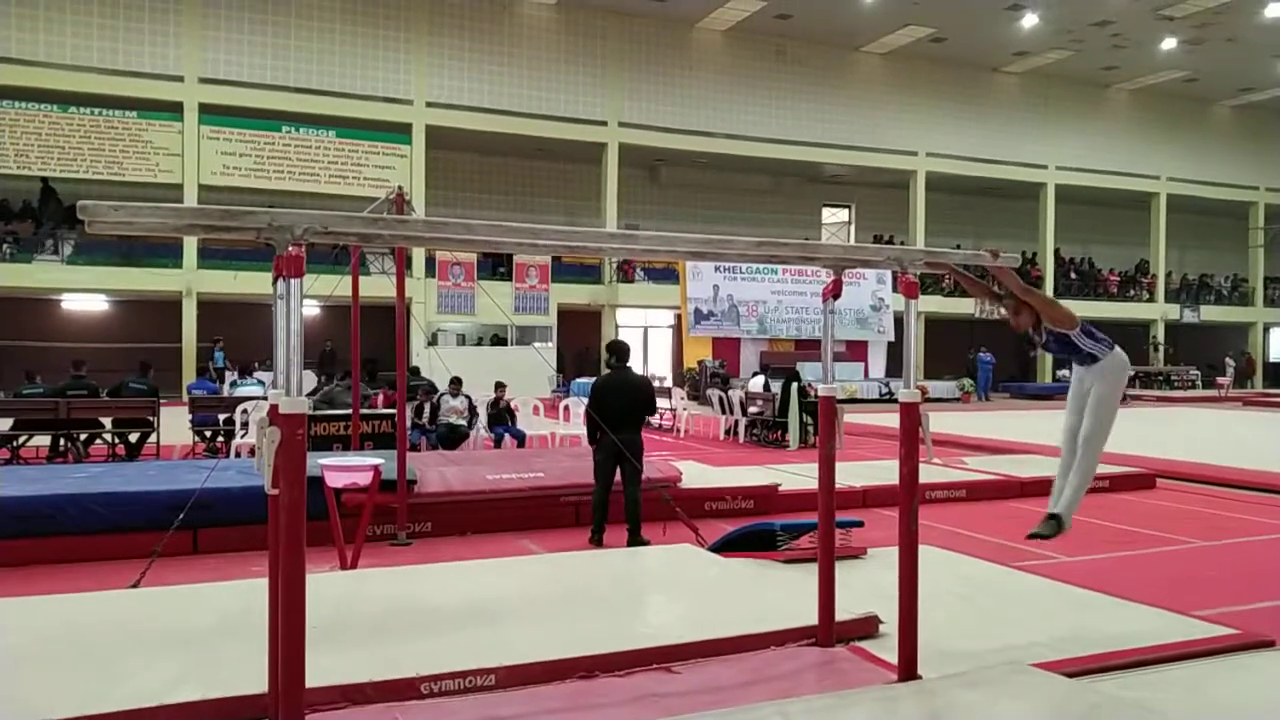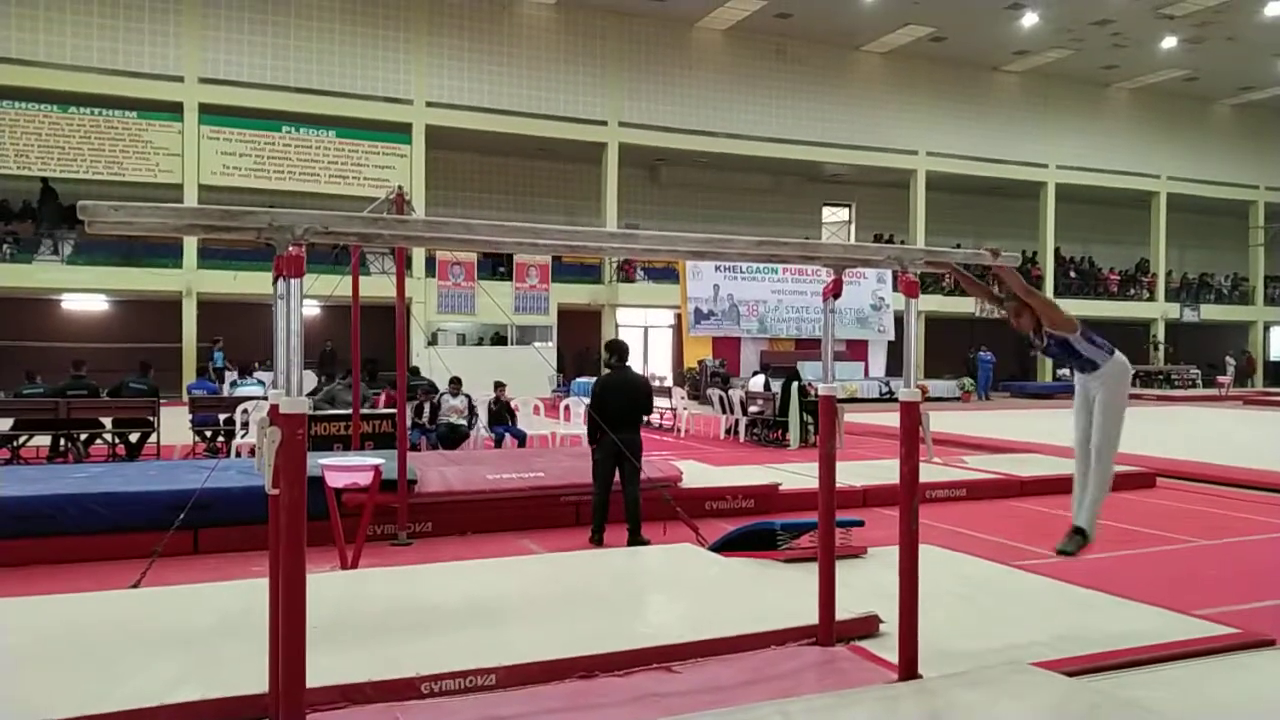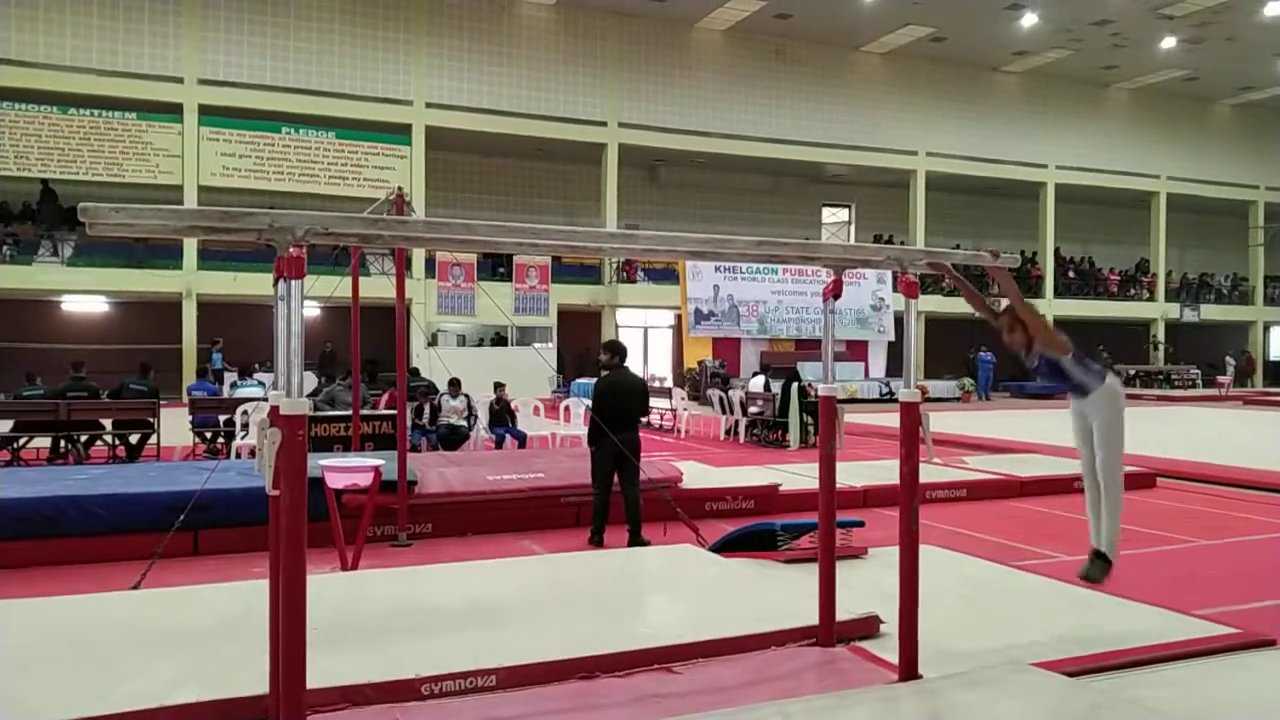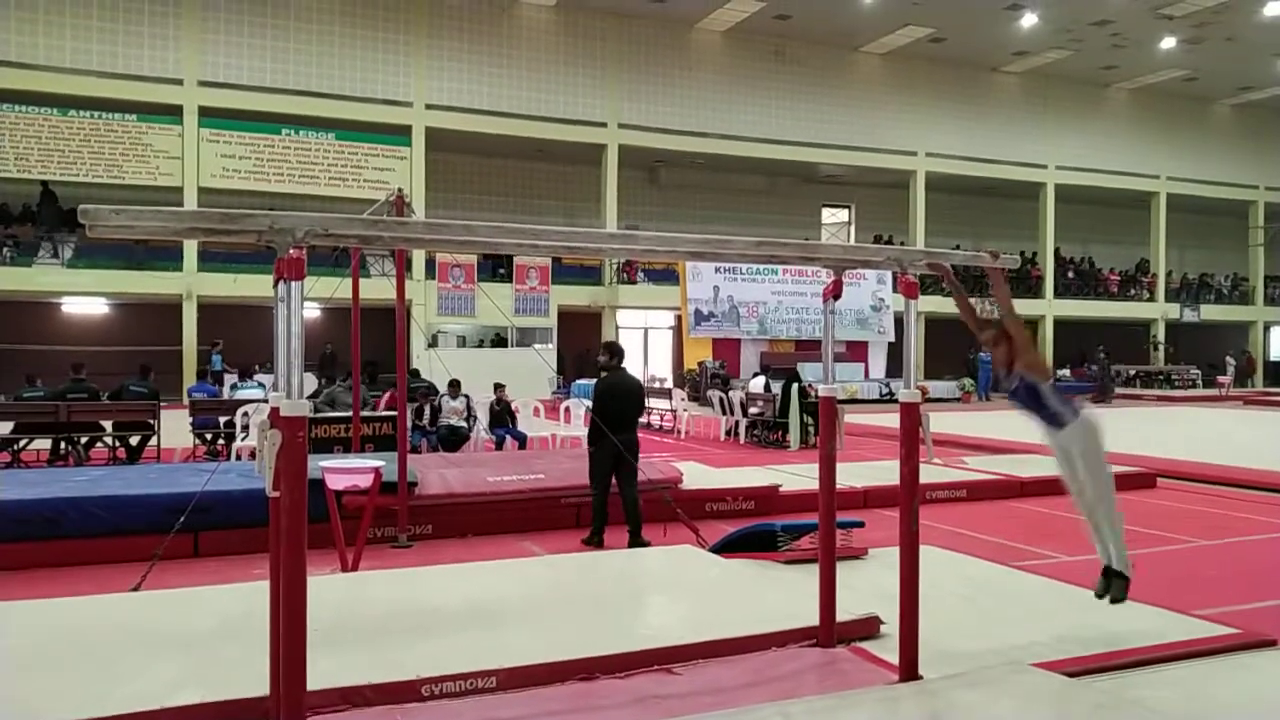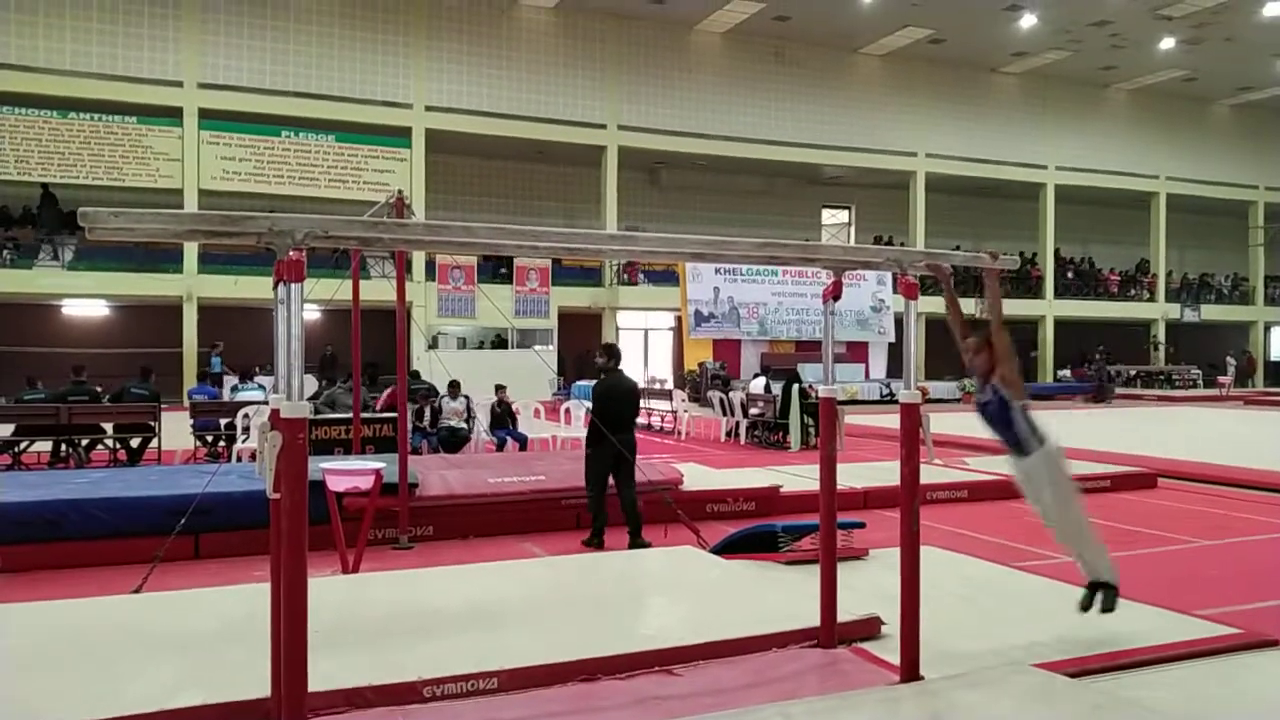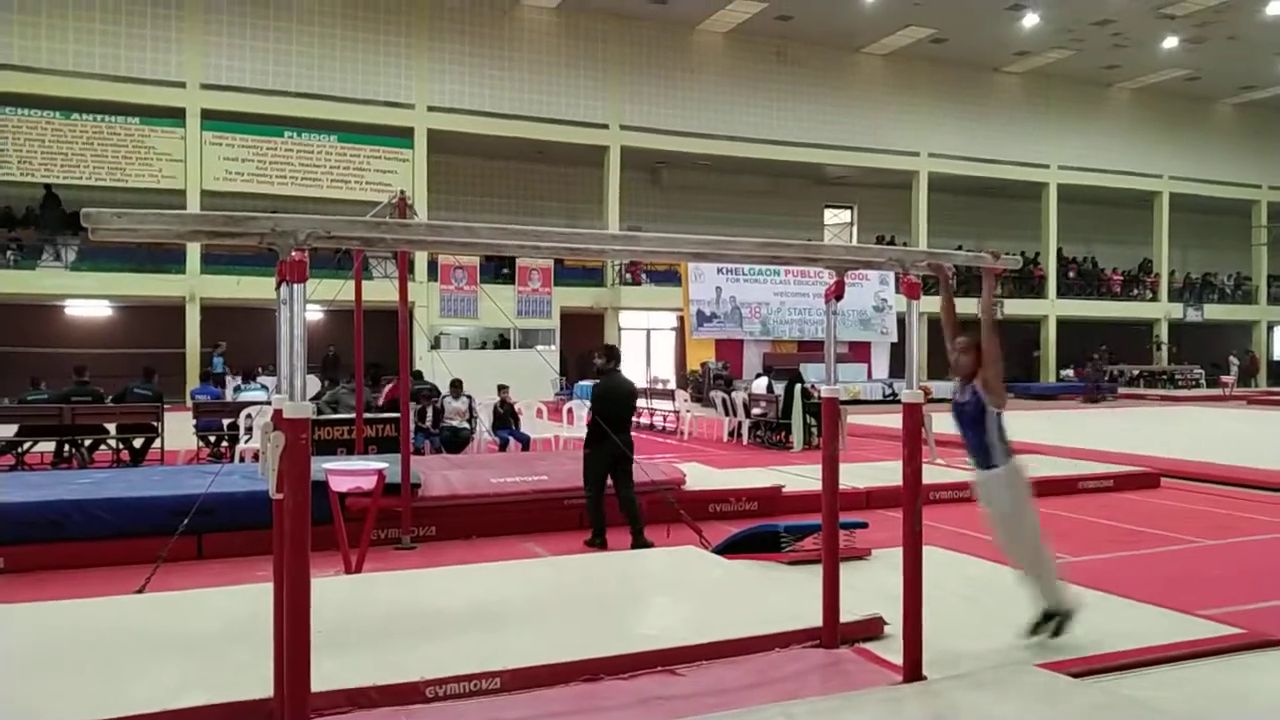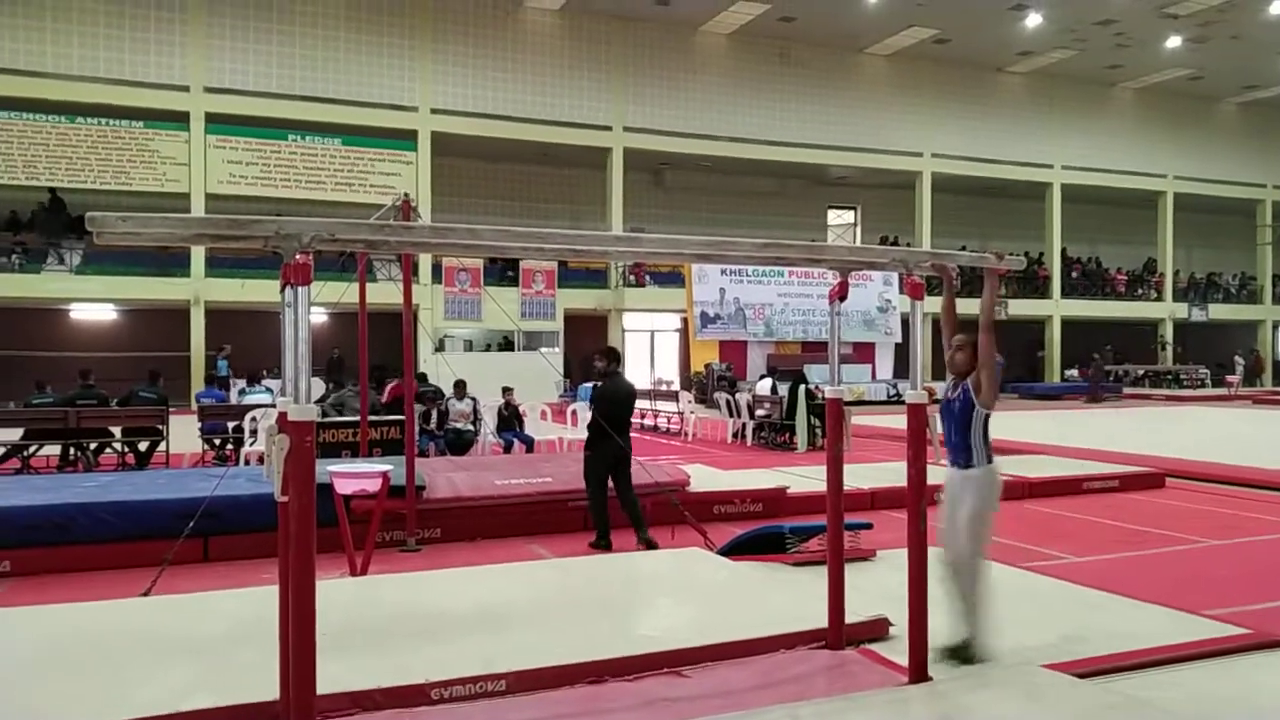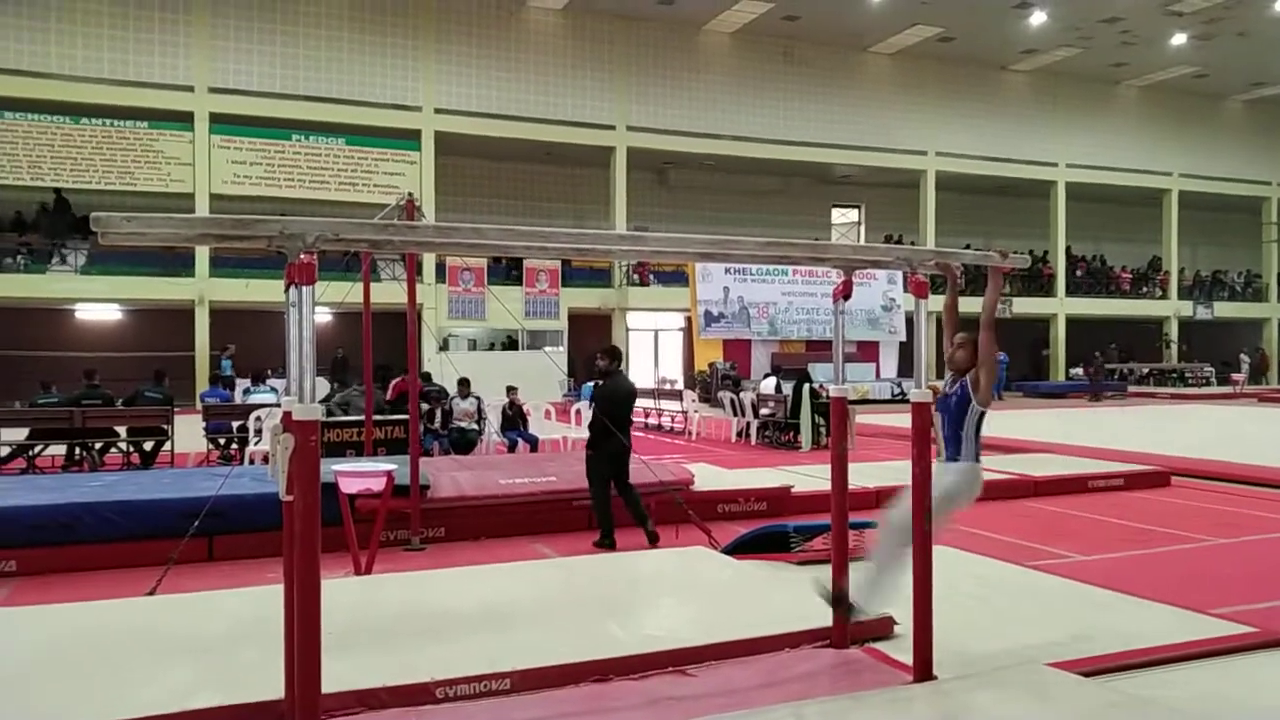
dt=0.1s
person 1, frame 1
left shoulder: (1054, 316)
right shoulder: (1029, 322)
left elbow: (1023, 289)
right elbow: (985, 293)
left wrist: (996, 266)
right wrist: (950, 270)
left hip: (1108, 366)
right hip: (1083, 371)
left knee: (1088, 443)
right knee: (1070, 444)
left ankle: (1060, 515)
right ankle: (1056, 513)
person 1, frame 2
left shoulder: (1054, 320)
right shoulder: (1031, 327)
left elbow: (1025, 291)
right elbow: (988, 295)
left wrist: (999, 265)
right wrist: (953, 270)
left hip: (1110, 373)
right hip: (1085, 377)
left knee: (1101, 452)
right knee: (1083, 452)
left ankle: (1084, 527)
right ankle: (1079, 523)
person 1, frame 3
left shoulder: (1048, 340)
right shoulder: (1021, 347)
left elbow: (1020, 304)
right elbow: (983, 308)
left wrist: (999, 272)
right wrist: (953, 277)
left hip: (1103, 397)
right hip: (1078, 401)
left knee: (1108, 475)
right knee: (1091, 478)
left ankle: (1105, 550)
right ankle: (1098, 548)
person 1, frame 4
left shoulder: (1029, 362)
right shoulder: (1004, 366)
left elbow: (1009, 317)
right elbow: (972, 320)
left wrist: (996, 276)
right wrist: (951, 281)
left hip: (1077, 431)
right hip: (1056, 436)
left knee: (1101, 500)
right knee: (1086, 501)
left ankle: (1118, 567)
right ankle: (1108, 564)
person 1, frame 5
left shoulder: (1007, 380)
right shoulder: (980, 380)
left elbow: (996, 326)
right elbow: (959, 327)
left wrist: (992, 282)
right wrist: (947, 289)
left hip: (1042, 461)
right hip: (1021, 465)
left knee: (1072, 527)
right knee: (1057, 527)
left ankle: (1105, 579)
right ankle: (1094, 577)
person 1, frame 6
left shoulder: (989, 385)
right shoulder: (961, 384)
left elbow: (988, 328)
right elbow: (950, 327)
left wrist: (988, 283)
right wrist: (945, 286)
left hip: (1002, 477)
right hip: (983, 479)
left knee: (1028, 550)
right knee: (1013, 549)
left ankle: (1058, 606)
right ankle: (1052, 606)
person 1, frame 7
left shoulder: (981, 385)
right shoulder: (952, 381)
left elbow: (986, 331)
right elbow: (946, 330)
left wrist: (990, 283)
right wrist: (948, 287)
left hip: (979, 480)
right hip: (956, 480)
left knee: (963, 561)
right knee: (956, 558)
left ankle: (974, 641)
right ankle: (969, 635)
person 1, frame 8
left shoulder: (980, 383)
right shoulder: (951, 379)
left elbow: (988, 329)
right elbow: (949, 325)
left wrist: (995, 282)
right wrist: (953, 286)
left hip: (963, 475)
right hip: (946, 470)
left knee: (900, 523)
right knee: (895, 524)
left ankle: (861, 600)
person 2, frame 1
left shoulder: (602, 382)
right shoulder: (643, 382)
left elbow: (592, 414)
right elbow: (651, 410)
left wrist: (592, 440)
left hip: (607, 440)
right hip: (632, 439)
left knee: (602, 487)
right knee: (632, 488)
left ankle: (597, 534)
right ankle: (634, 535)
person 2, frame 2
left shoulder: (603, 382)
right shoulder: (641, 381)
left elbow: (593, 414)
right elbow: (648, 410)
left wrist: (592, 440)
left hip: (607, 440)
right hip: (632, 439)
left knee: (601, 487)
right knee: (631, 488)
left ankle: (597, 534)
right ankle: (634, 535)
person 2, frame 3
left shoulder: (604, 382)
right shoulder: (638, 382)
left elbow: (597, 415)
right elbow: (644, 411)
left wrist: (592, 441)
left hip: (607, 441)
right hip: (631, 439)
left knee: (601, 488)
right knee: (631, 488)
left ankle: (597, 534)
right ankle: (635, 535)
person 2, frame 4
left shoulder: (604, 383)
right shoulder: (635, 383)
left elbow: (597, 416)
right elbow: (639, 412)
left wrist: (592, 442)
left hip: (606, 442)
right hip: (629, 439)
left knee: (599, 489)
right knee: (630, 488)
left ankle: (596, 535)
right ankle: (635, 536)
person 2, frame 5
left shoulder: (603, 385)
right shoulder: (631, 385)
left elbow: (597, 418)
right elbow: (635, 412)
left wrist: (590, 444)
left hip: (604, 443)
right hip: (626, 441)
left knee: (596, 490)
right knee: (628, 489)
left ankle: (596, 536)
right ankle: (636, 537)
person 2, frame 6
left shoulder: (602, 386)
right shoulder: (629, 385)
left elbow: (596, 419)
left wrist: (589, 444)
left hip: (602, 443)
right hip: (623, 441)
left knee: (594, 490)
right knee: (626, 489)
left ankle: (598, 536)
right ankle: (638, 536)
person 2, frame 7
left shoulder: (604, 389)
right shoulder: (628, 387)
left elbow: (598, 421)
left wrist: (589, 446)
left hip: (602, 445)
right hip: (622, 442)
left knee: (597, 492)
right knee: (625, 489)
left ankle: (603, 538)
right ankle: (642, 533)
person 2, frame 8
left shoulder: (606, 388)
right shoulder: (628, 385)
left elbow: (599, 420)
left wrist: (591, 445)
left hip: (603, 444)
right hip: (623, 441)
left knee: (600, 491)
right knee: (624, 486)
left ankle: (607, 537)
right ankle: (646, 525)
